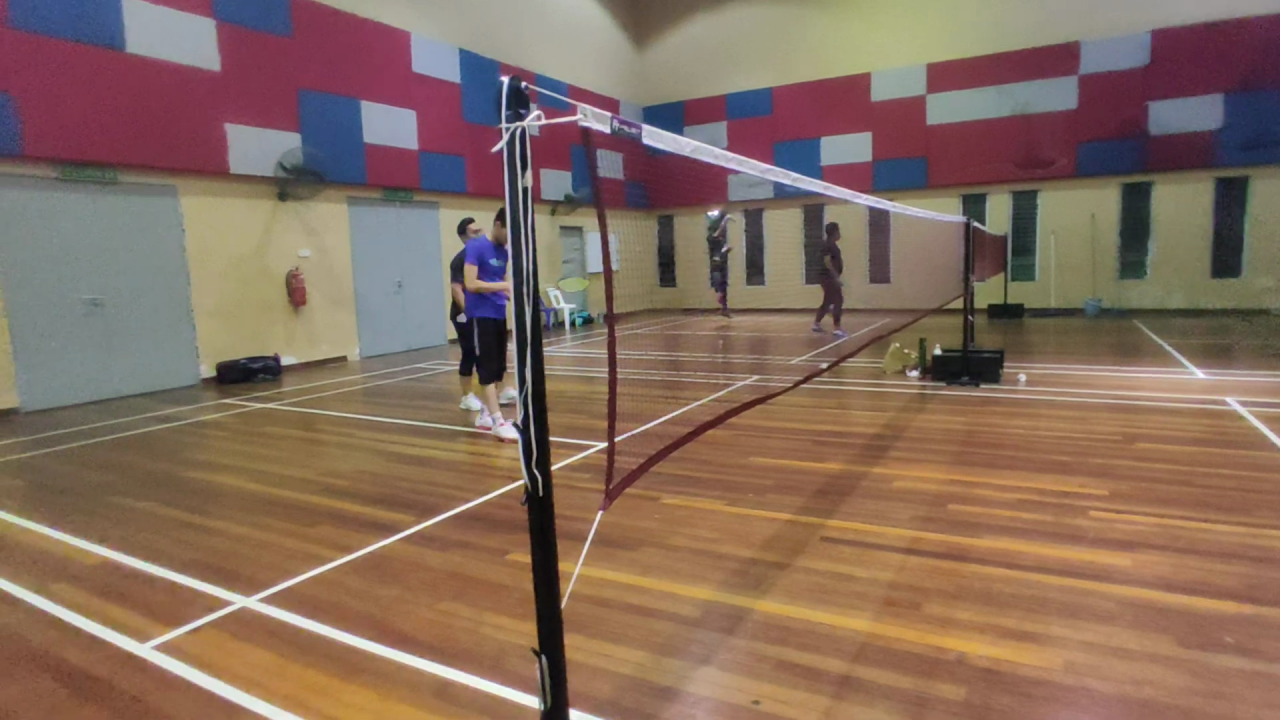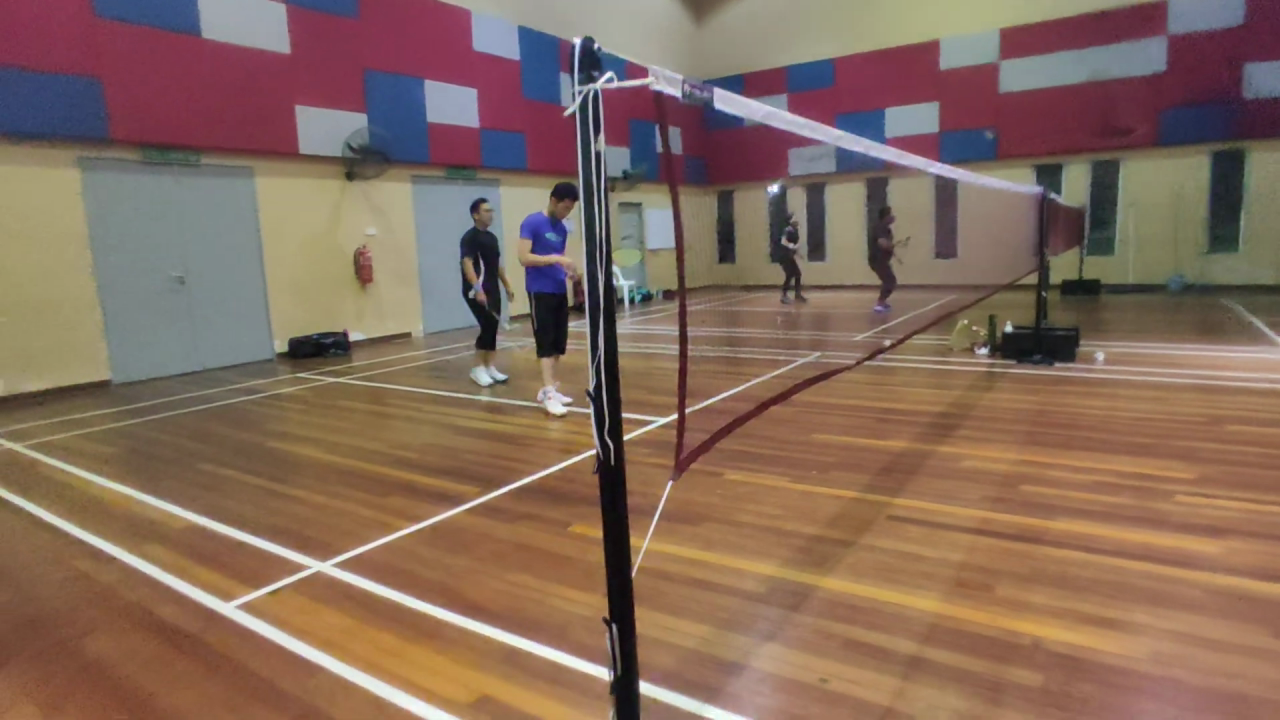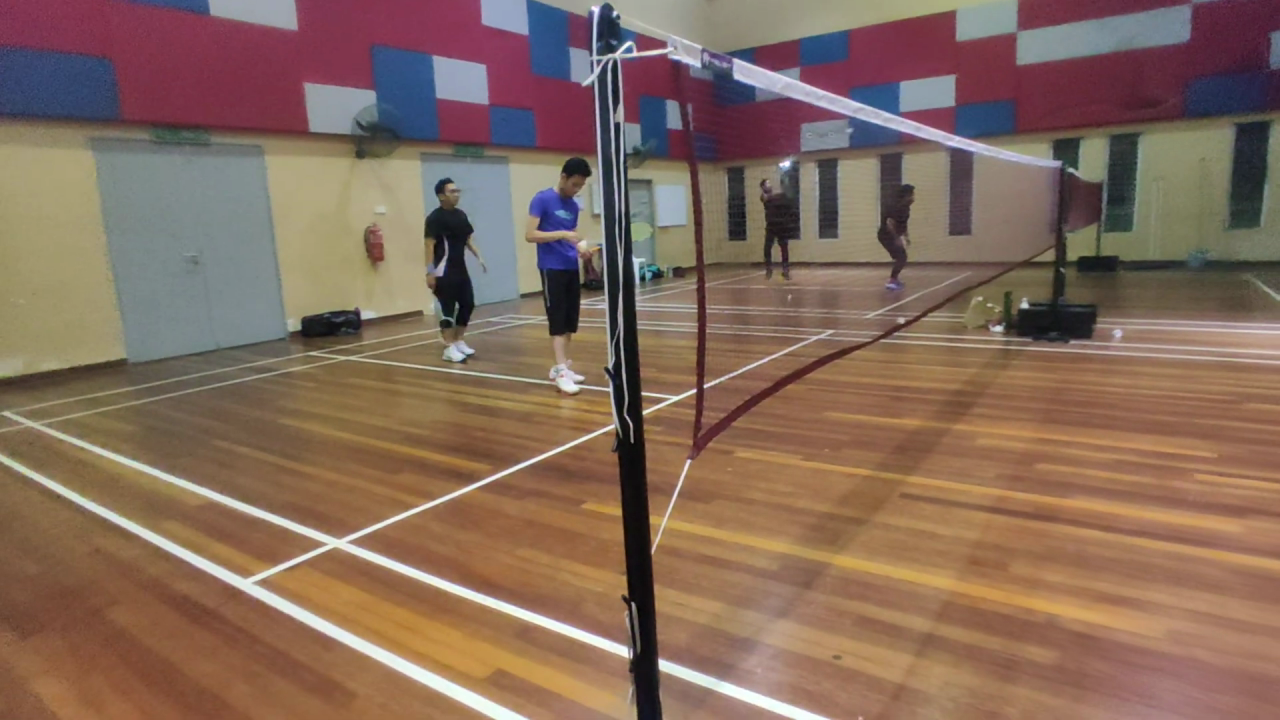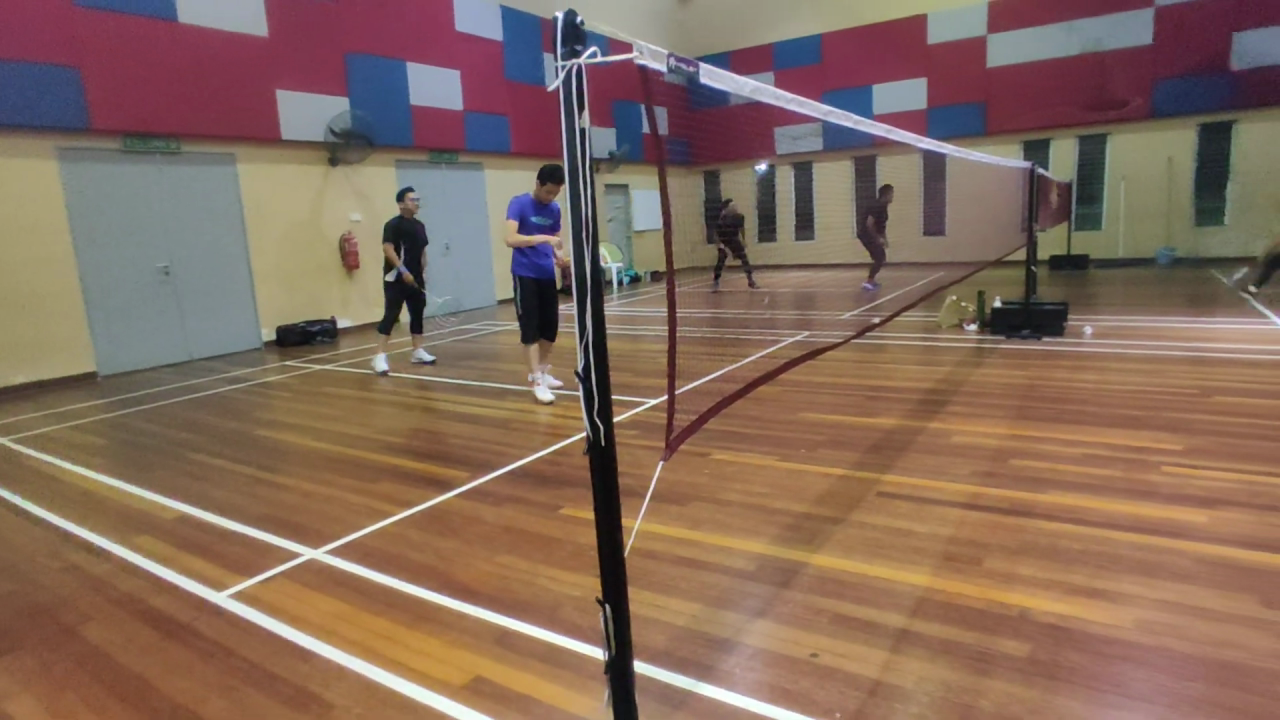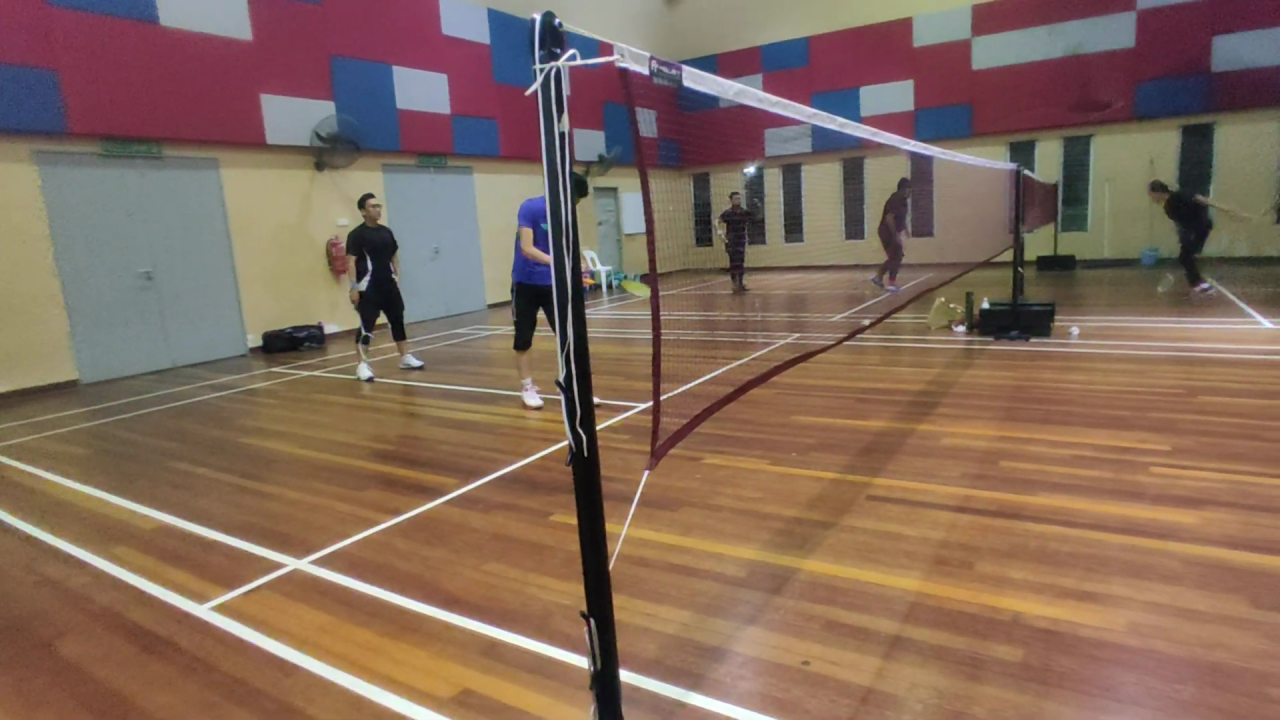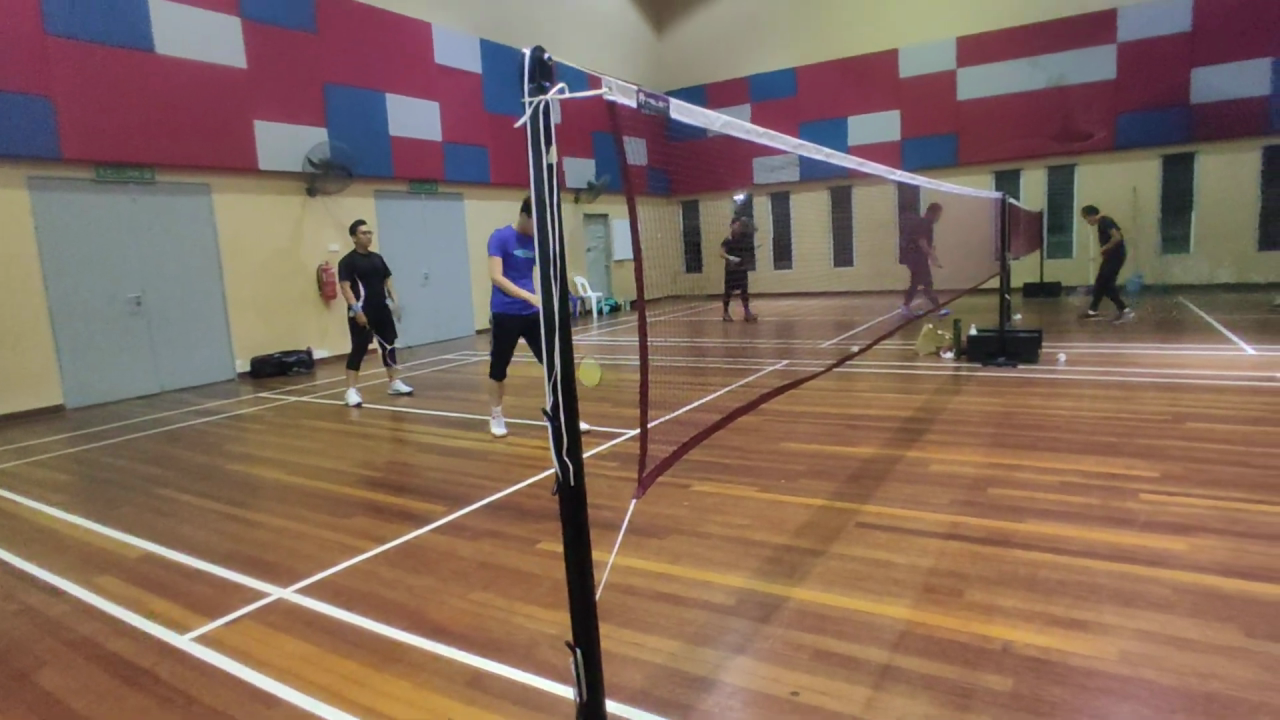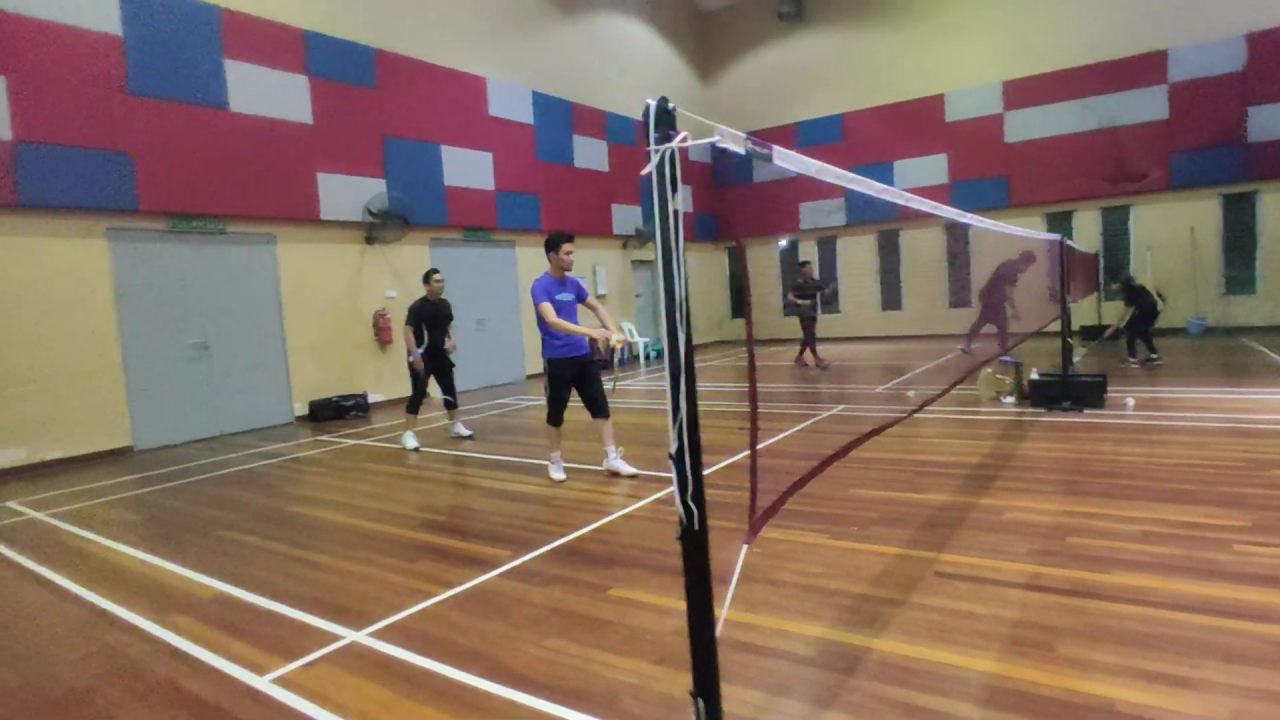
dt=0.7s
person 1, frame 1
left shoulder: (503, 252)
right shoulder: (475, 247)
right elbow: (470, 284)
left wrist: (512, 295)
right wrist: (505, 285)
left hip: (499, 316)
right hip: (481, 317)
left knee: (497, 370)
right knee: (487, 370)
left ankle: (485, 415)
right ankle: (498, 422)
person 1, frame 2
left shoulder: (562, 228)
right shoulder: (532, 222)
right elbow: (524, 257)
left wrist: (568, 271)
right wrist: (557, 259)
left hip: (559, 291)
right hip: (540, 292)
left knee: (558, 343)
right knee: (545, 343)
left ankle: (550, 388)
right ankle: (548, 394)
person 1, frame 3
left shoulder: (573, 206)
right shoulder: (542, 200)
right elbow: (530, 234)
left wrist: (580, 248)
right wrist: (562, 234)
left hip: (571, 268)
right hip: (552, 269)
left knee: (570, 321)
right knee: (558, 321)
left ankle: (561, 367)
right ankle: (561, 372)
person 1, frame 4
left shoulder: (555, 210)
right shoulder: (518, 204)
right elbow: (511, 239)
left wrist: (559, 256)
right wrist: (544, 238)
left hip: (547, 276)
right hip: (525, 276)
left knee: (550, 330)
right knee: (530, 331)
left ankle: (539, 371)
right ankle: (538, 382)
person 1, frame 5
right shoulder: (530, 208)
right elbow: (527, 249)
left wrist: (577, 270)
left hip: (553, 284)
right hip: (526, 283)
right knee: (523, 339)
right ankle: (527, 388)
person 1, frame 6
left shoulder: (536, 242)
right shoulder: (499, 238)
right elbow: (496, 277)
right wrist: (529, 296)
left hip: (532, 313)
right hip: (505, 314)
right knee: (499, 368)
right ankle: (496, 416)
person 1, frame 7
left shoulder: (573, 283)
right shoulder: (541, 286)
left elbow: (596, 306)
right elbow: (552, 321)
left wrist: (612, 331)
right wrist: (591, 332)
left hip: (583, 355)
right hip: (557, 360)
left knee: (601, 406)
right knee: (556, 413)
left ankle: (612, 457)
right ankle: (555, 461)
person 2, frame 1
right shoulder: (460, 260)
right elbow: (456, 289)
right wrist: (468, 312)
right hip: (465, 316)
right knee: (469, 355)
right ankle: (467, 397)
person 2, frame 2
left shoulder: (492, 237)
right shoulder: (470, 238)
right elbow: (467, 265)
left wrist: (507, 286)
right wrist: (478, 289)
left hip: (491, 291)
right hip: (476, 293)
left knee: (492, 329)
right knee: (487, 329)
left ankle: (488, 368)
right ankle: (478, 368)
person 2, frame 3
left shoulder: (461, 215)
right shoulder: (435, 218)
left elbow: (468, 238)
right elbow: (429, 245)
left wrist: (479, 257)
right wrist: (430, 272)
left hip: (460, 269)
right hip: (442, 272)
left knee: (468, 304)
right knee: (448, 308)
left ankle: (458, 341)
right ankle: (449, 348)
person 2, frame 4
left shoulder: (419, 225)
right shoulder: (394, 224)
right elbow: (388, 250)
left wrist: (424, 270)
right wrist: (403, 271)
left hip: (415, 277)
right hip: (395, 278)
left knee: (418, 314)
right knee: (391, 316)
left ankle: (418, 352)
right ankle: (380, 356)
person 2, frame 5
left shoulder: (386, 232)
right shoulder: (357, 235)
left elbow: (394, 255)
right elbow: (350, 261)
left wrist: (397, 275)
right wrist: (353, 287)
left hip: (389, 285)
right hip: (368, 288)
left knee: (398, 320)
right knee: (366, 325)
left ankle: (405, 357)
right ankle: (362, 365)
person 2, frame 6
left shoulder: (377, 258)
right shoulder: (348, 261)
left elbow: (387, 281)
right elbow: (345, 287)
left wrist: (394, 302)
right wrist: (356, 309)
left hip: (382, 310)
right hip: (361, 313)
left knee: (389, 346)
right knee: (359, 350)
left ankle: (394, 383)
right ankle: (351, 391)
person 2, frame 7
left shoulder: (445, 305)
right shoulder: (418, 307)
right elbow: (408, 331)
left wrist: (451, 340)
right wrist: (415, 356)
left hip: (440, 355)
right hip: (422, 357)
left knee: (450, 389)
right knee: (419, 393)
left ankle: (456, 426)
right ankle: (409, 434)
